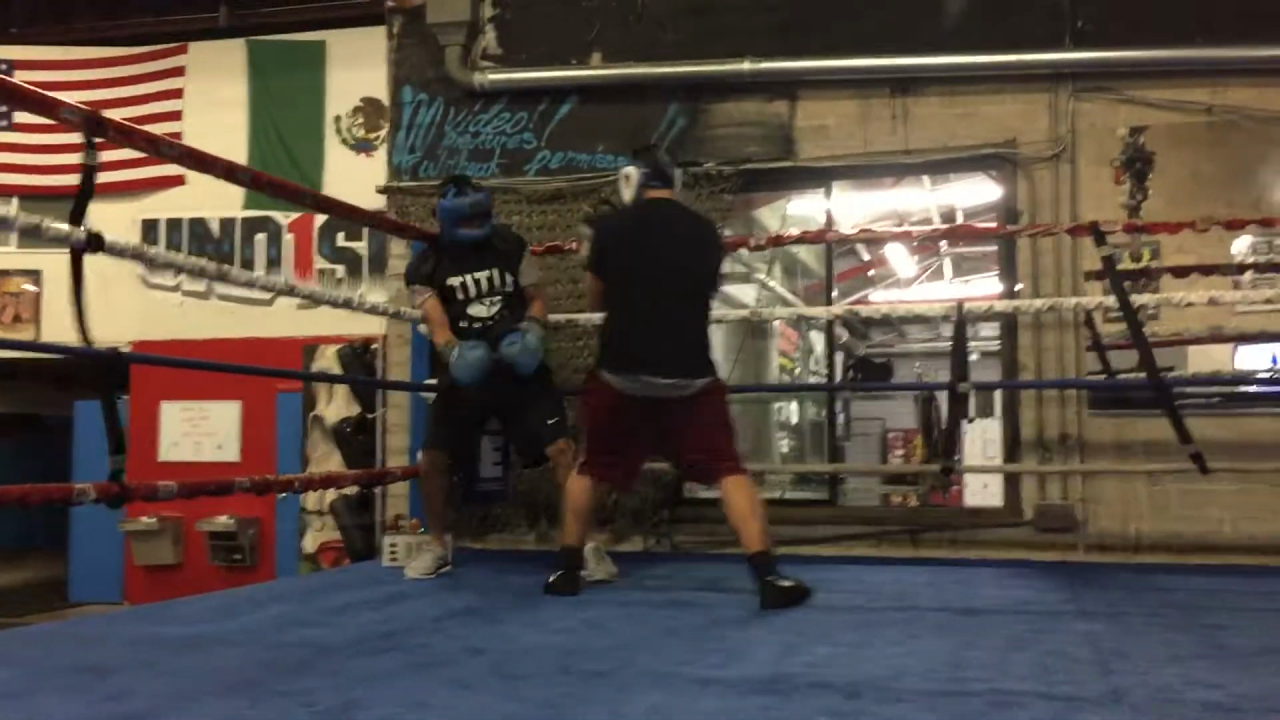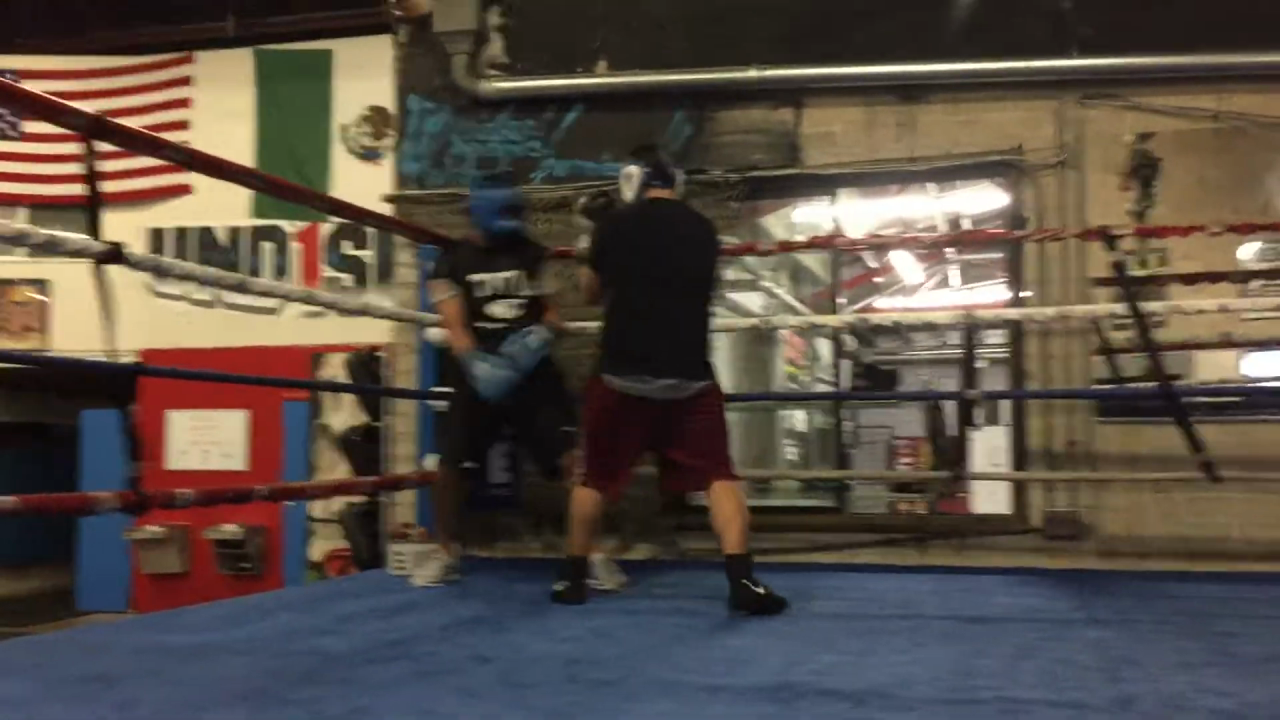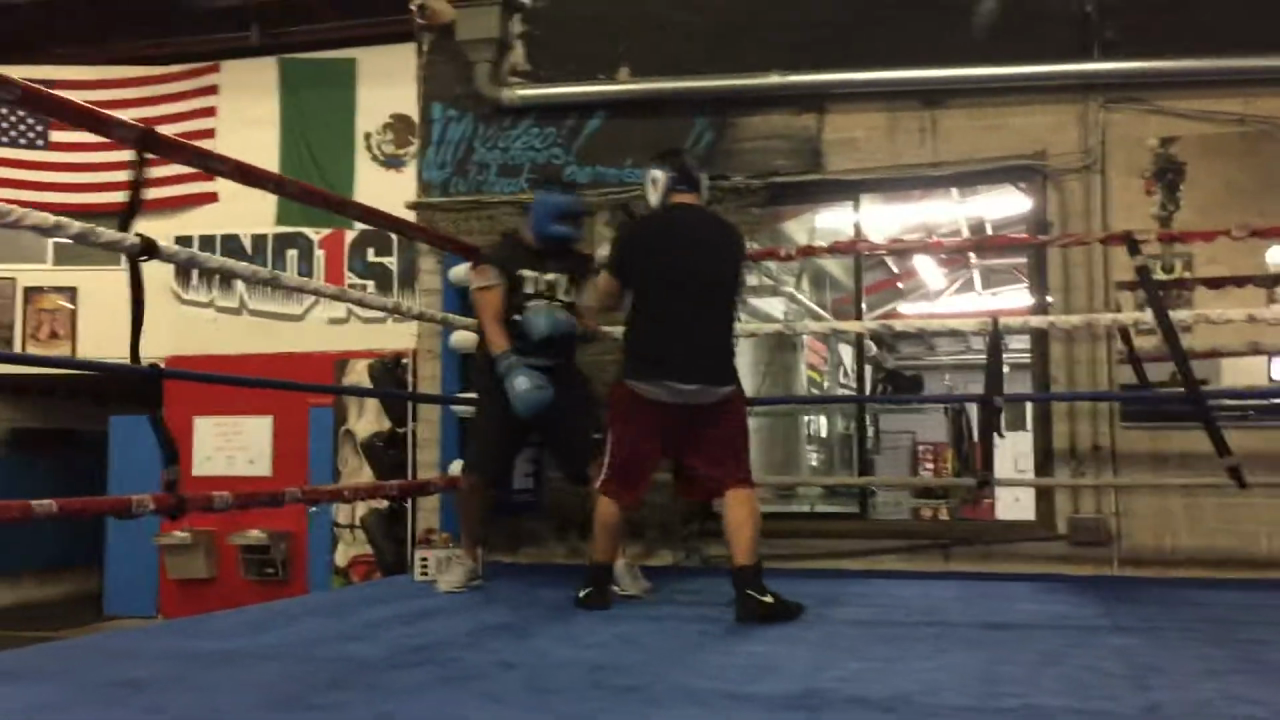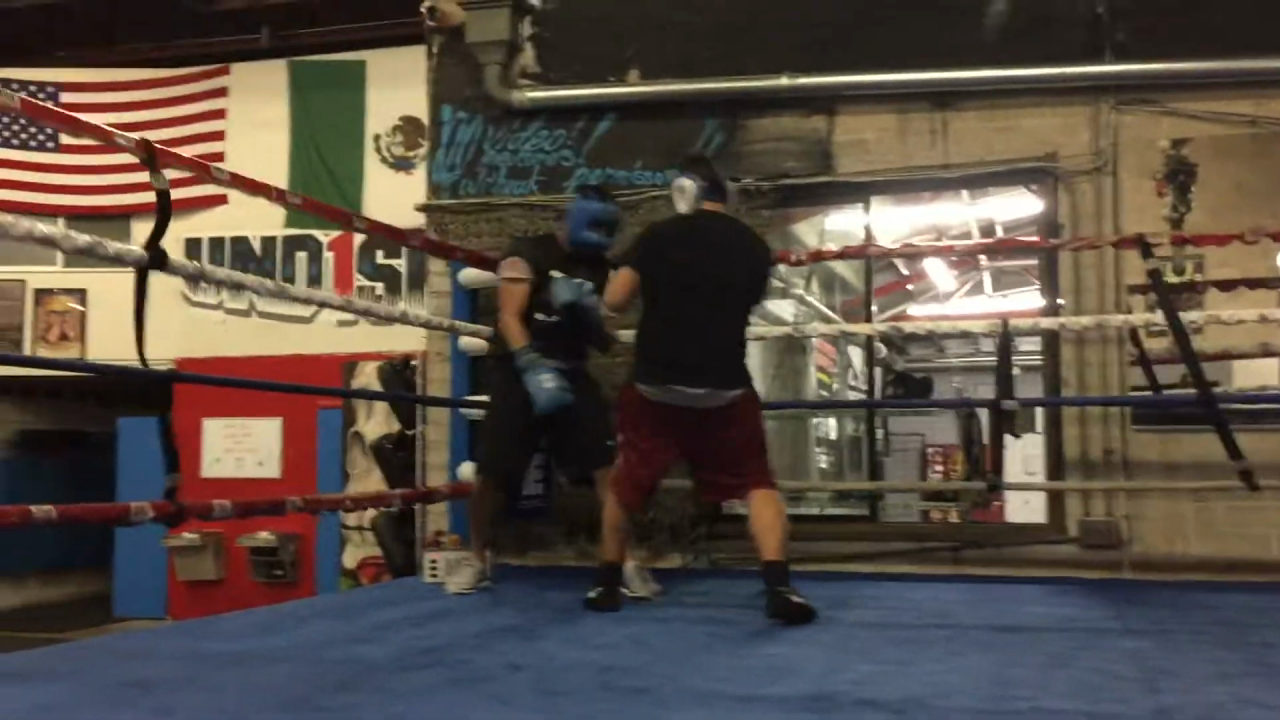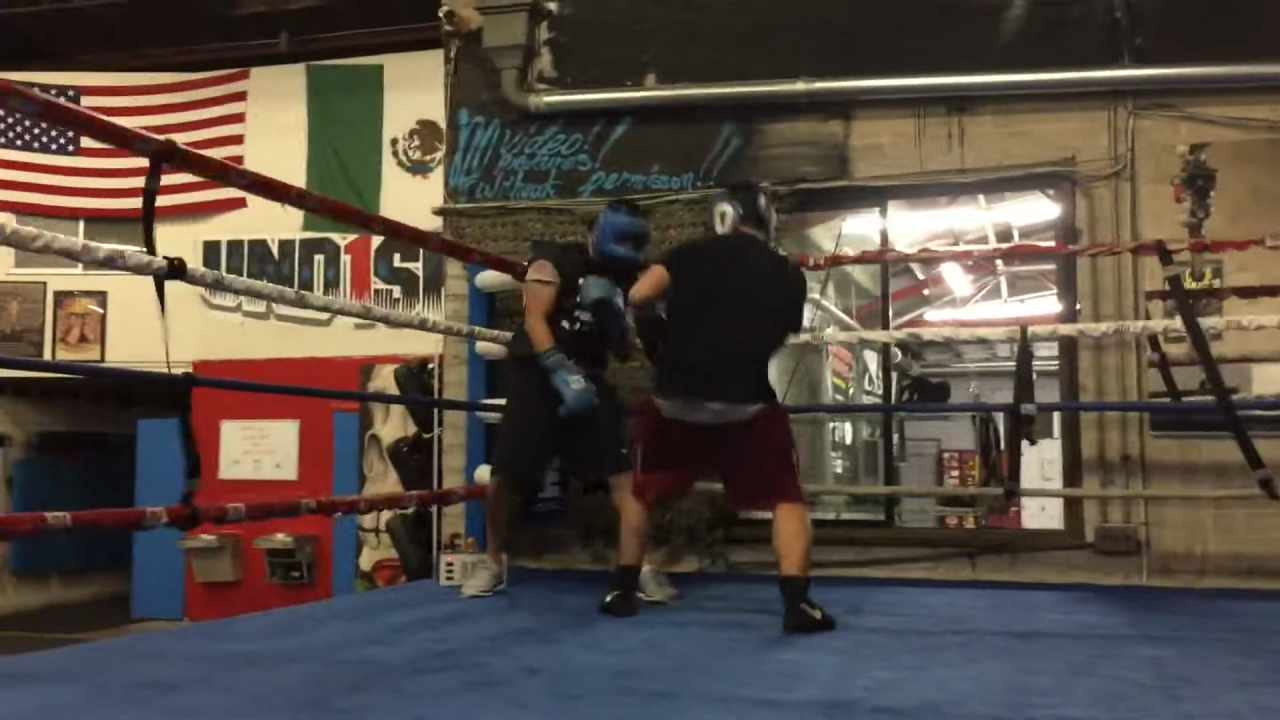
dt=0.1s
person 1, frame 1
left shoulder: (614, 227)
right shoulder: (706, 232)
left elbow: (595, 297)
left hip: (621, 374)
right hip: (689, 376)
left knee: (588, 468)
right knee: (729, 472)
left ankle: (566, 569)
right ankle: (769, 576)
person 1, frame 2
left shoulder: (615, 226)
right shoulder: (704, 231)
left elbow: (591, 292)
left hip: (622, 376)
right hip: (689, 378)
left knee: (594, 477)
right knee: (718, 476)
left ankle: (573, 577)
right ankle: (740, 578)
person 1, frame 3
left shoulder: (637, 232)
right shoulder: (729, 237)
left elbow: (604, 300)
left wrist: (611, 257)
left hip: (646, 381)
right hip: (713, 383)
left knee: (615, 485)
right knee: (735, 483)
left ankle: (596, 583)
right ankle: (750, 587)
person 1, frame 4
left shoulder: (661, 235)
right shoulder: (755, 247)
left elbow: (615, 299)
left wrist: (656, 289)
left hip: (656, 385)
right hip: (726, 388)
left knee: (624, 486)
right knee: (757, 484)
left ankle: (606, 584)
right ankle: (778, 586)
person 1, frame 5
left shoulder: (694, 253)
right shoulder: (789, 276)
left elbow: (639, 295)
left hip: (676, 398)
right hip: (747, 402)
left knee: (643, 491)
right knee: (786, 498)
left ankle: (622, 590)
right ankle: (798, 601)
person 2, frame 1
left shoulder: (510, 246)
right shoulder: (425, 267)
left elbow: (536, 300)
right elbow: (438, 328)
left wrist: (531, 334)
right wrist: (455, 354)
left hip: (518, 365)
right hip: (469, 368)
left knee: (559, 447)
right knee: (433, 459)
left ankle: (587, 545)
right ankle: (437, 546)
person 2, frame 2
left shoulder: (530, 254)
right shoulder: (450, 266)
left elbow: (551, 312)
right elbow: (455, 328)
left wrist: (540, 335)
right wrist: (477, 364)
left hip: (532, 369)
right hip: (482, 372)
left knee: (571, 455)
right knee: (449, 466)
left ankle: (594, 553)
right ankle: (446, 553)
person 2, frame 3
left shoulder: (577, 263)
right shoulder: (497, 259)
left elbow: (586, 326)
right elbow: (491, 324)
left wrist: (567, 324)
right wrist: (513, 371)
left hip: (559, 374)
right hip: (508, 377)
left knee: (598, 464)
right knee: (475, 474)
left ankle: (618, 559)
right ankle: (469, 559)
person 2, frame 4
left shoulder: (599, 271)
right shoulder: (528, 255)
left elbow: (604, 343)
right elbow: (509, 318)
left wrist: (589, 311)
right wrist: (534, 370)
left hip: (571, 375)
right hip: (518, 374)
left knee: (605, 466)
right knee: (490, 473)
left ankle: (627, 563)
right ankle: (477, 560)
person 2, frame 5
left shoulder: (624, 280)
right shoulder: (555, 260)
left elbow: (623, 350)
right elbow: (534, 320)
left wrist: (613, 313)
right wrist: (560, 370)
left hip: (588, 380)
right hip: (537, 377)
left knee: (622, 473)
right knee: (506, 476)
left ankle: (642, 567)
right ankle: (493, 563)
